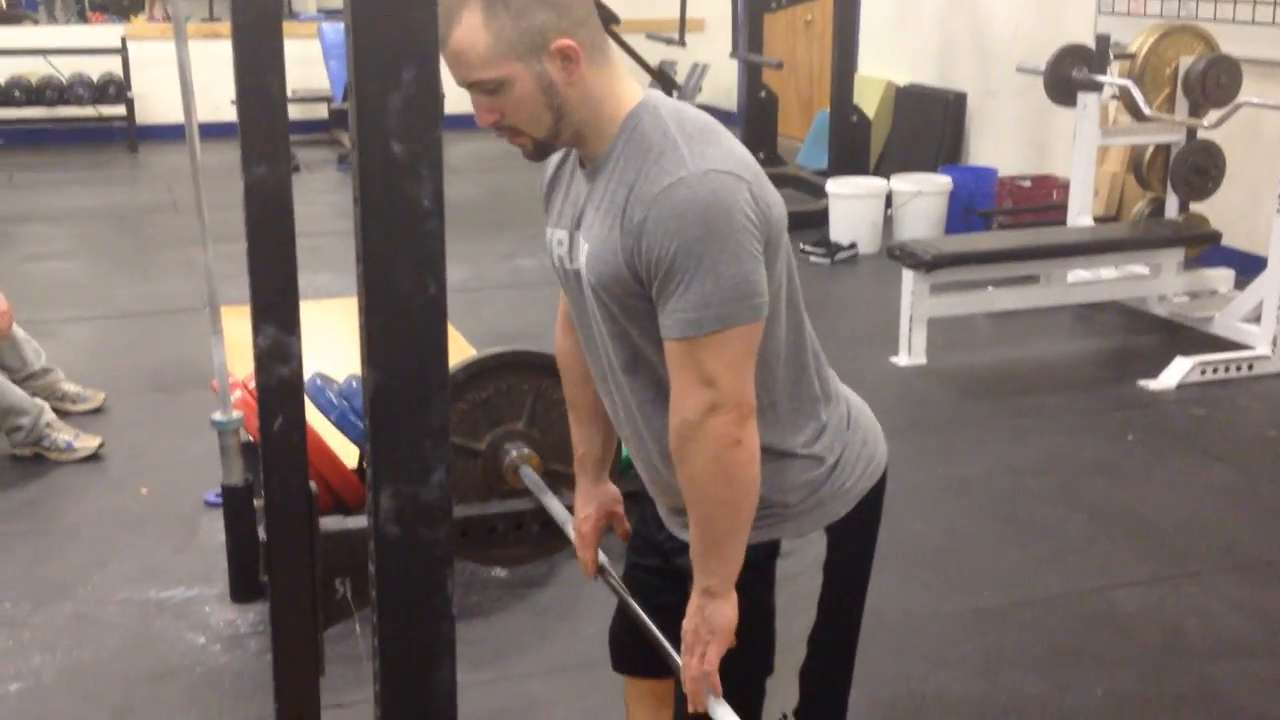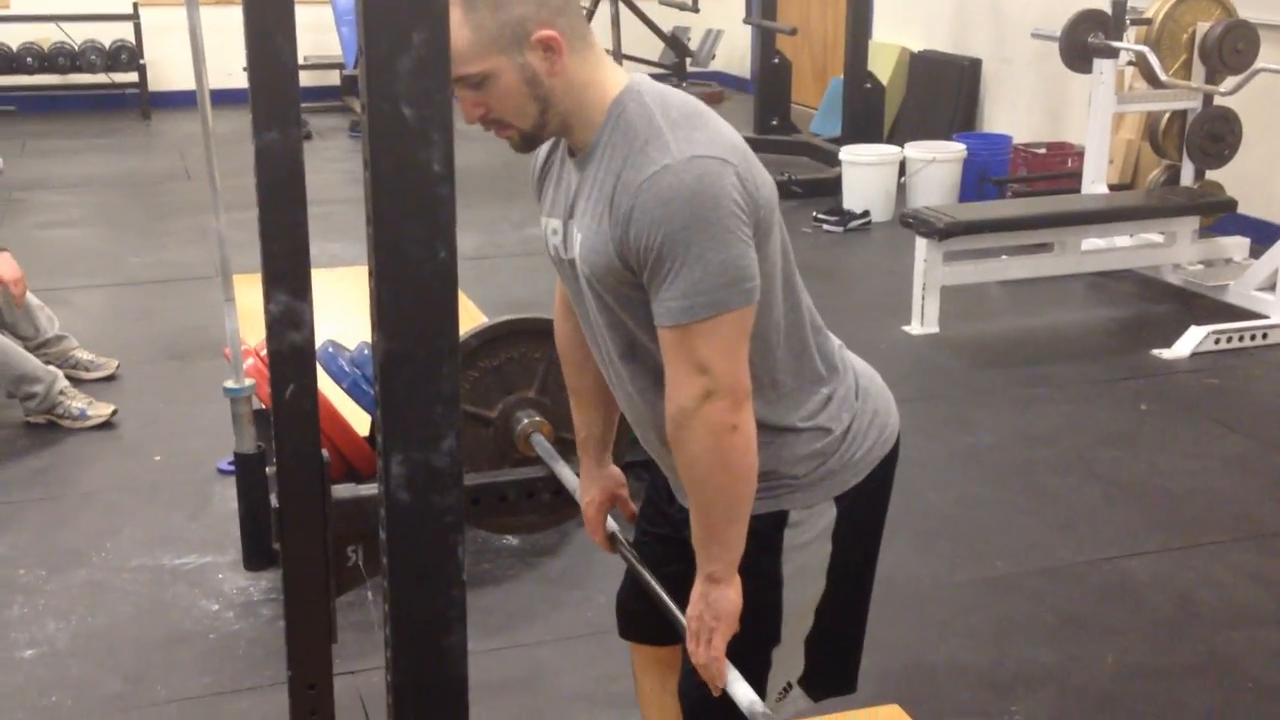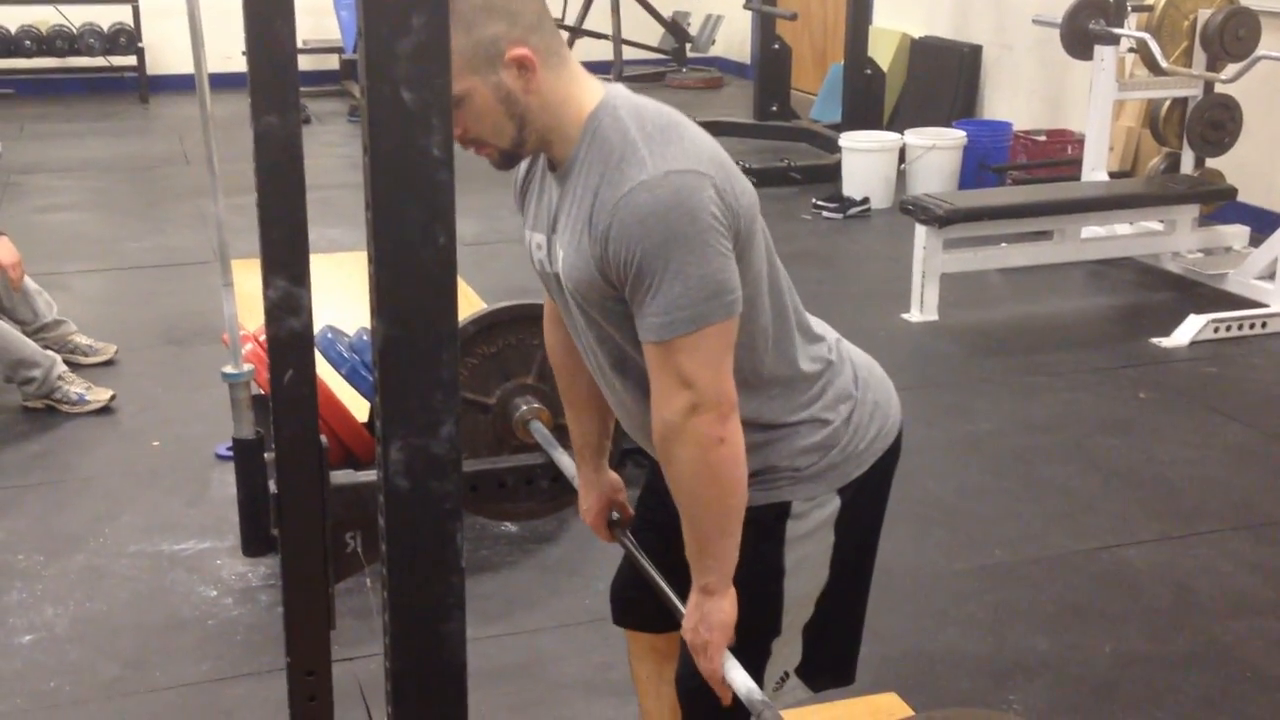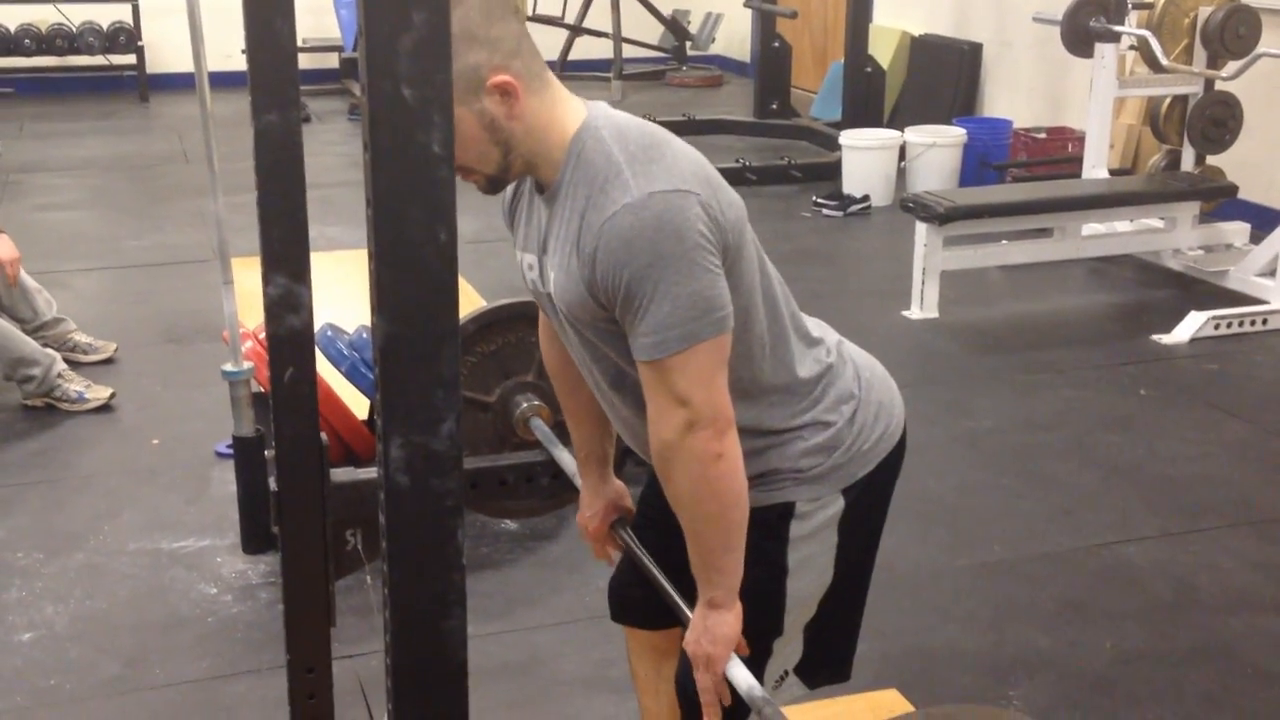
dt=0.3s
person 1, frame 1
left shoulder: (690, 189)
right shoulder: (568, 163)
left elbow: (718, 415)
right elbow: (580, 326)
left wrist: (715, 590)
right wrist: (590, 479)
left hip: (794, 500)
right hip: (683, 489)
right knee: (643, 660)
person 1, frame 2
left shoulder: (678, 176)
right shoulder: (561, 148)
left elbow: (713, 400)
right elbow: (580, 310)
left wrist: (719, 574)
right wrist: (594, 461)
left hip: (807, 465)
right hip: (702, 458)
right knee: (652, 629)
person 1, frame 3
left shoulder: (654, 190)
right shoulder: (545, 157)
left elbow: (699, 412)
right elbow: (569, 320)
left wrist: (713, 586)
right wrist: (592, 467)
left hip: (814, 452)
right hip: (725, 444)
right knee: (647, 615)
person 1, frame 4
left shoulder: (642, 211)
right shoulder: (534, 173)
left elbow: (696, 431)
right elbow: (566, 333)
left wrist: (720, 601)
right wrist: (595, 478)
left hip: (817, 452)
right hip: (732, 444)
right knee: (645, 612)
